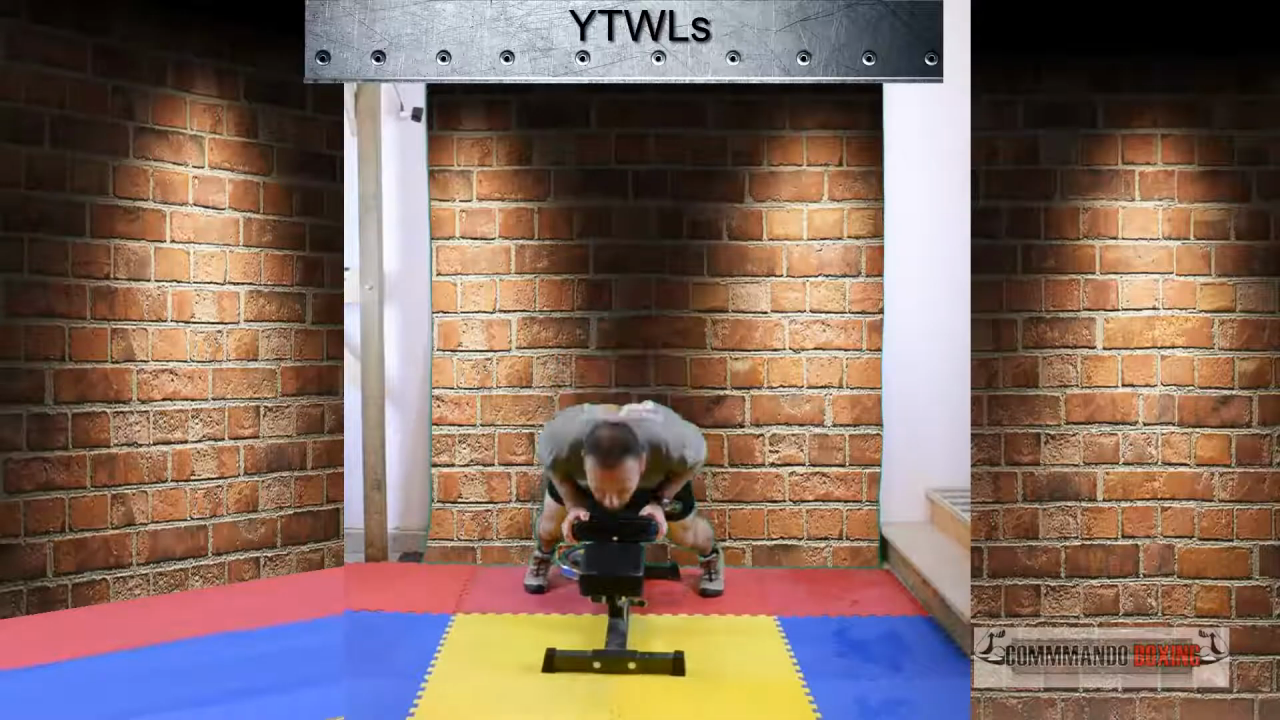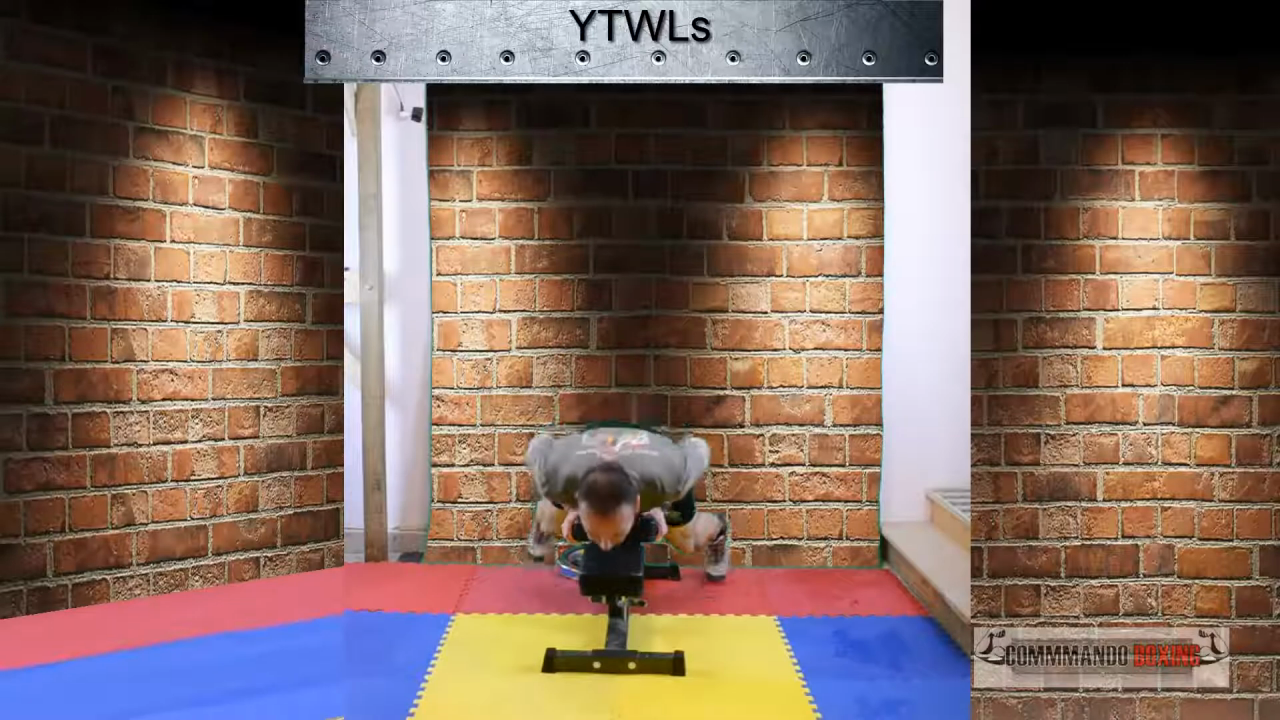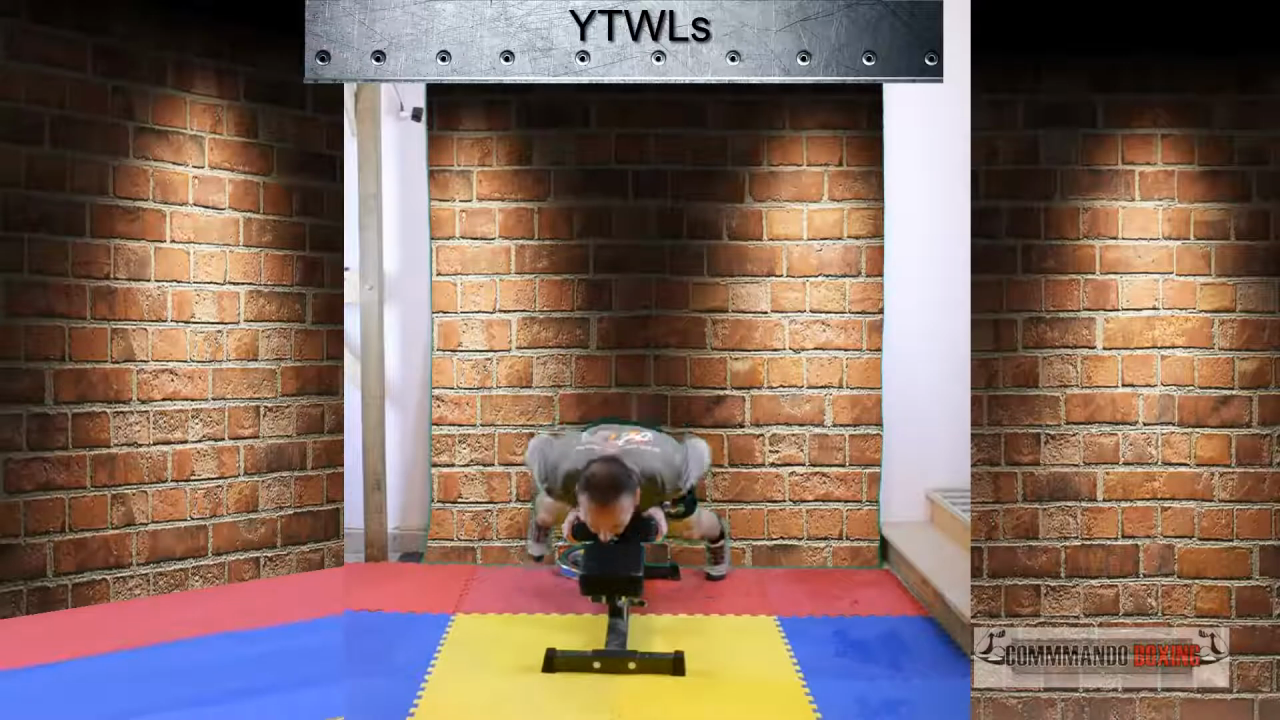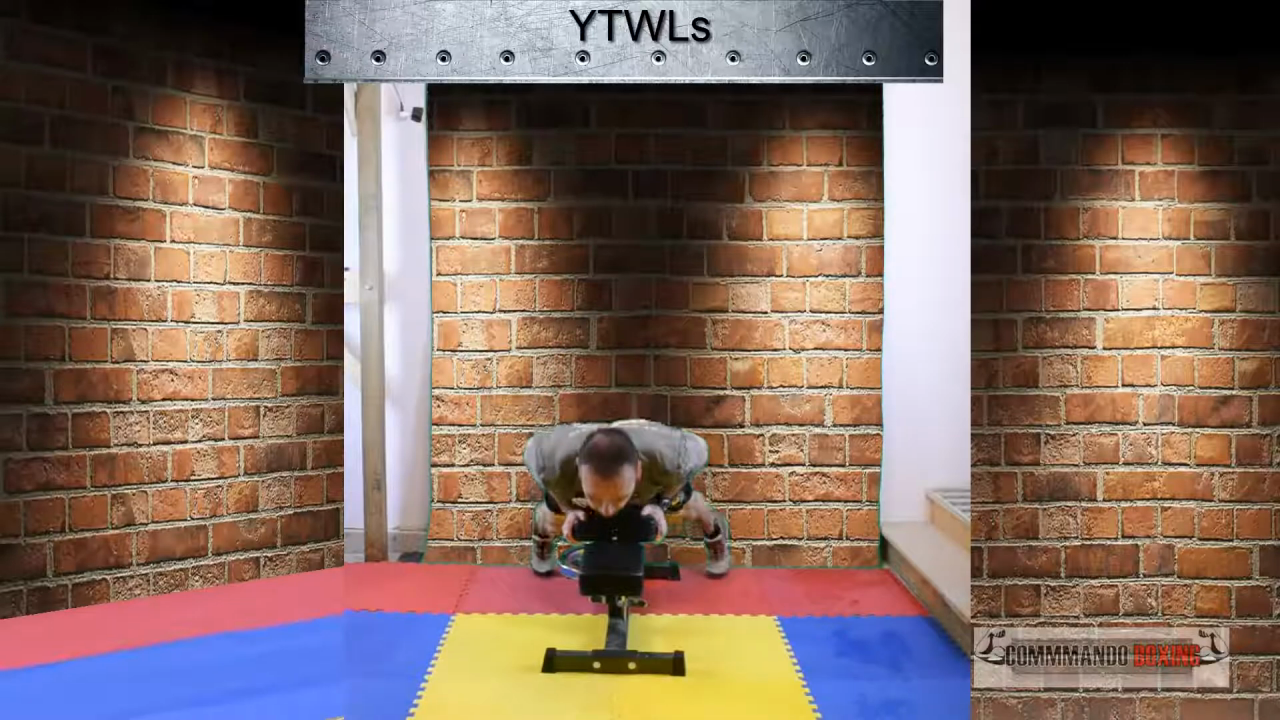
dt=0.3s
person 1, frame 1
left shoulder: (671, 443)
right shoulder: (562, 442)
left elbow: (698, 455)
left wrist: (662, 502)
right wrist: (572, 504)
left knee: (685, 534)
right knee: (551, 526)
left ankle: (710, 555)
right ankle: (543, 554)
person 1, frame 2
left shoulder: (668, 477)
right shoulder: (557, 477)
left elbow: (700, 449)
right elbow: (537, 447)
left wrist: (662, 505)
right wrist: (571, 506)
left knee: (687, 541)
right knee: (551, 525)
left ankle: (717, 530)
right ankle: (542, 526)
person 1, frame 3
left shoulder: (668, 472)
right shoulder: (558, 471)
left elbow: (701, 450)
right elbow: (536, 446)
left wrist: (662, 504)
right wrist: (570, 506)
left knee: (690, 529)
right knee: (549, 514)
left ankle: (717, 536)
right ankle: (541, 523)
person 1, frame 4
left shoulder: (668, 456)
right shoulder: (554, 461)
left elbow: (699, 447)
right elbow: (533, 448)
left wrist: (661, 503)
right wrist: (568, 507)
left knee: (688, 508)
right knee: (553, 523)
left ankle: (713, 529)
right ankle: (542, 536)
